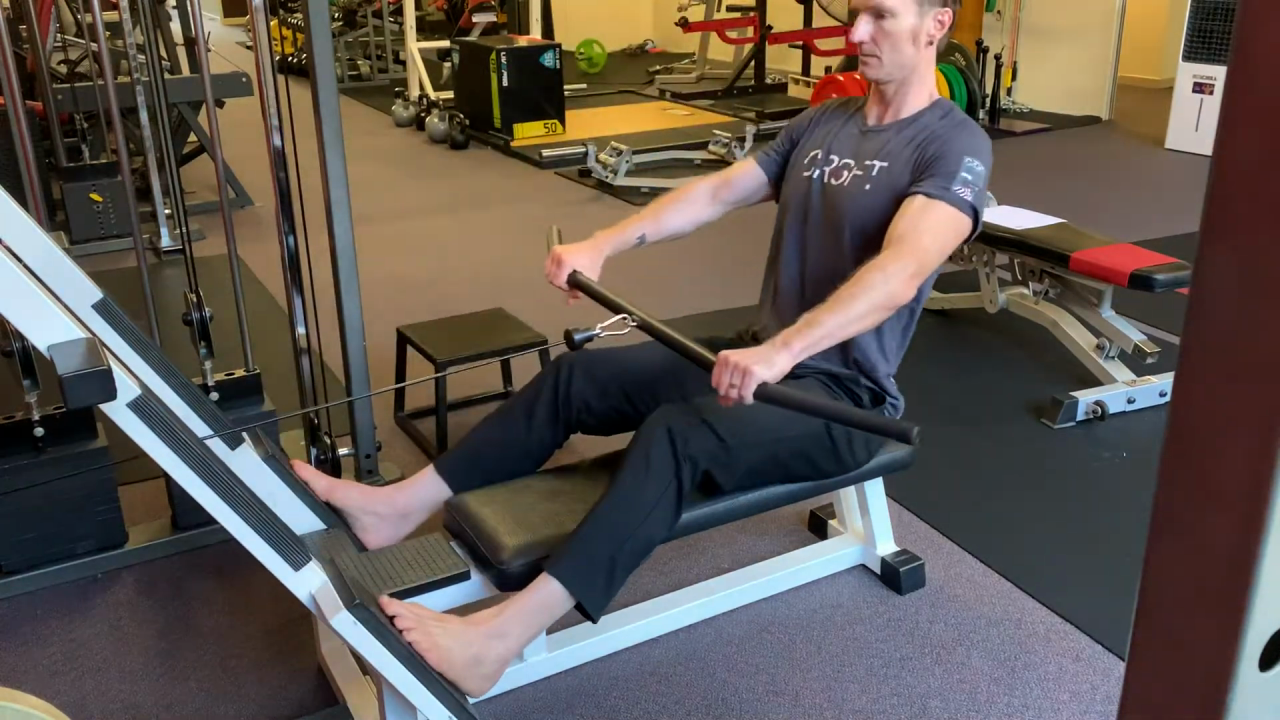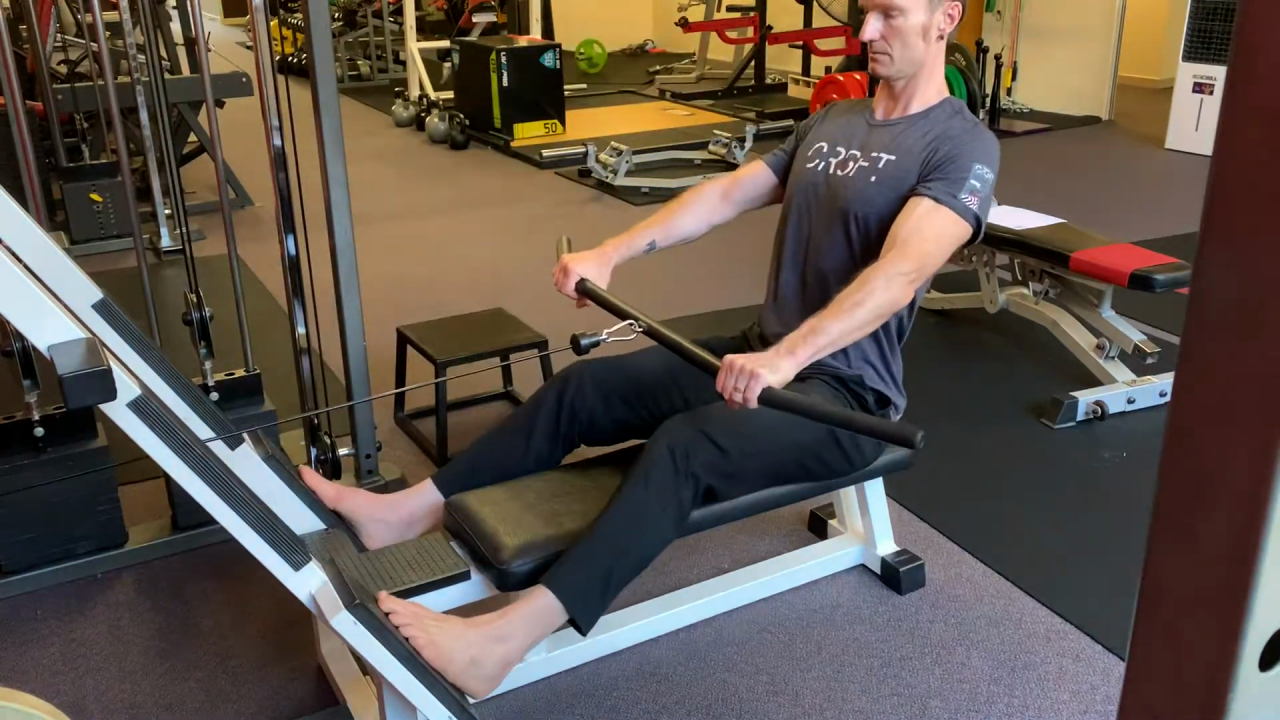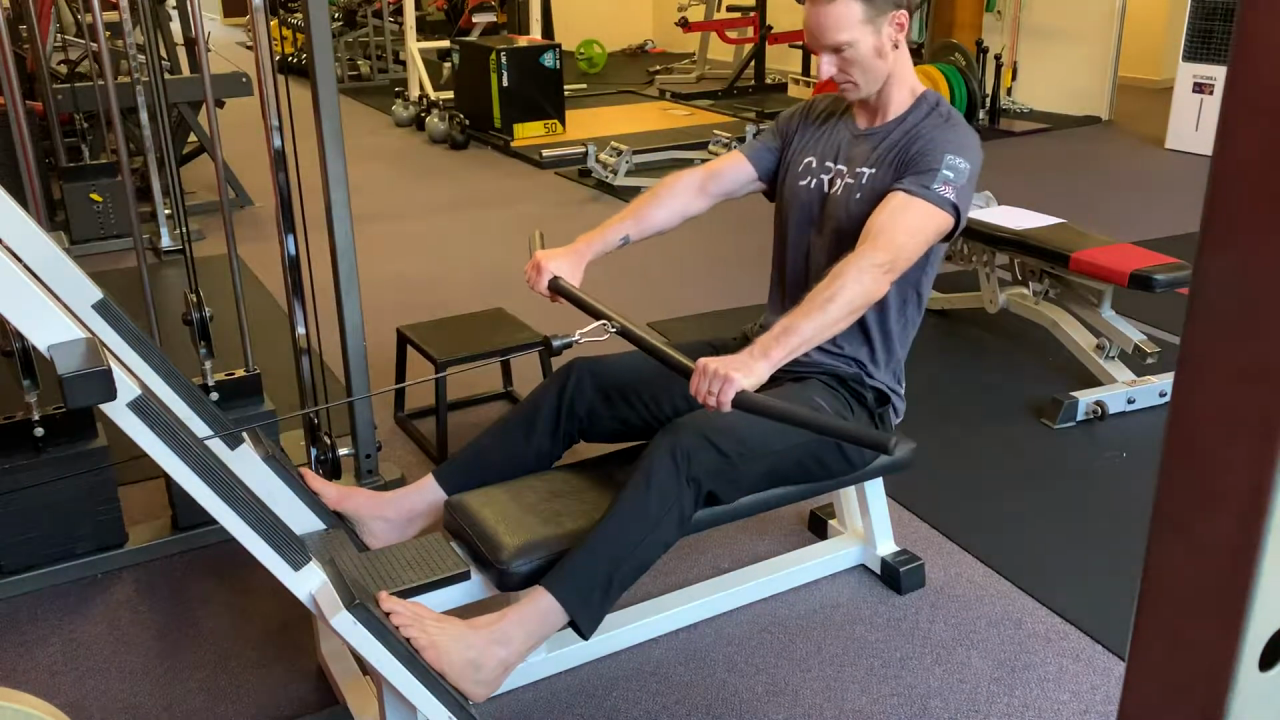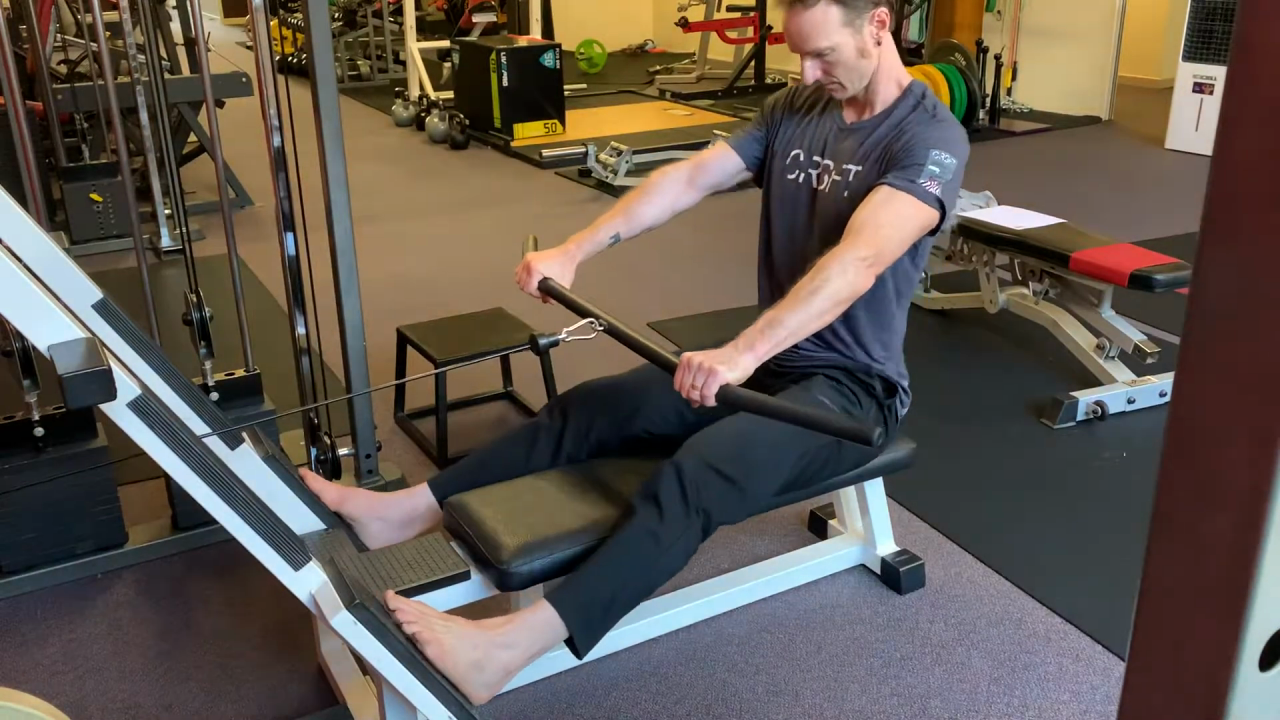
dt=0.7s
person 1, frame 1
left shoulder: (954, 146)
right shoulder: (823, 122)
left elbow: (898, 273)
right elbow: (715, 193)
left wrist: (780, 353)
right wrist: (600, 246)
left hip: (844, 394)
right hip: (764, 357)
left knee: (677, 434)
right knee: (577, 376)
left ankle: (502, 636)
right ankle: (400, 508)
person 1, frame 2
left shoulder: (961, 146)
right shoulder: (832, 121)
left elbow: (897, 275)
right elbow: (726, 195)
left wrist: (784, 360)
right wrist: (609, 254)
left hip: (846, 393)
right hip: (762, 353)
left knee: (684, 446)
right knee: (581, 389)
left ankle: (503, 640)
right ankle: (406, 512)
person 1, frame 3
left shoulder: (943, 146)
right shoulder: (811, 119)
left elbow: (872, 269)
right elbow: (701, 185)
left wrist: (757, 361)
right wrist: (581, 251)
left hip: (850, 392)
right hip: (774, 356)
left knee: (687, 450)
right knee: (581, 385)
left ankle: (503, 642)
right ankle: (407, 509)
person 1, frame 4
left shoulder: (929, 138)
right shoulder: (794, 109)
left elbow: (856, 263)
right elbow: (689, 179)
left wrist: (741, 353)
right wrist: (572, 251)
left hip: (852, 386)
right hip: (771, 357)
left knee: (694, 475)
right knee: (588, 410)
left ankle: (511, 646)
right ankle: (406, 512)
